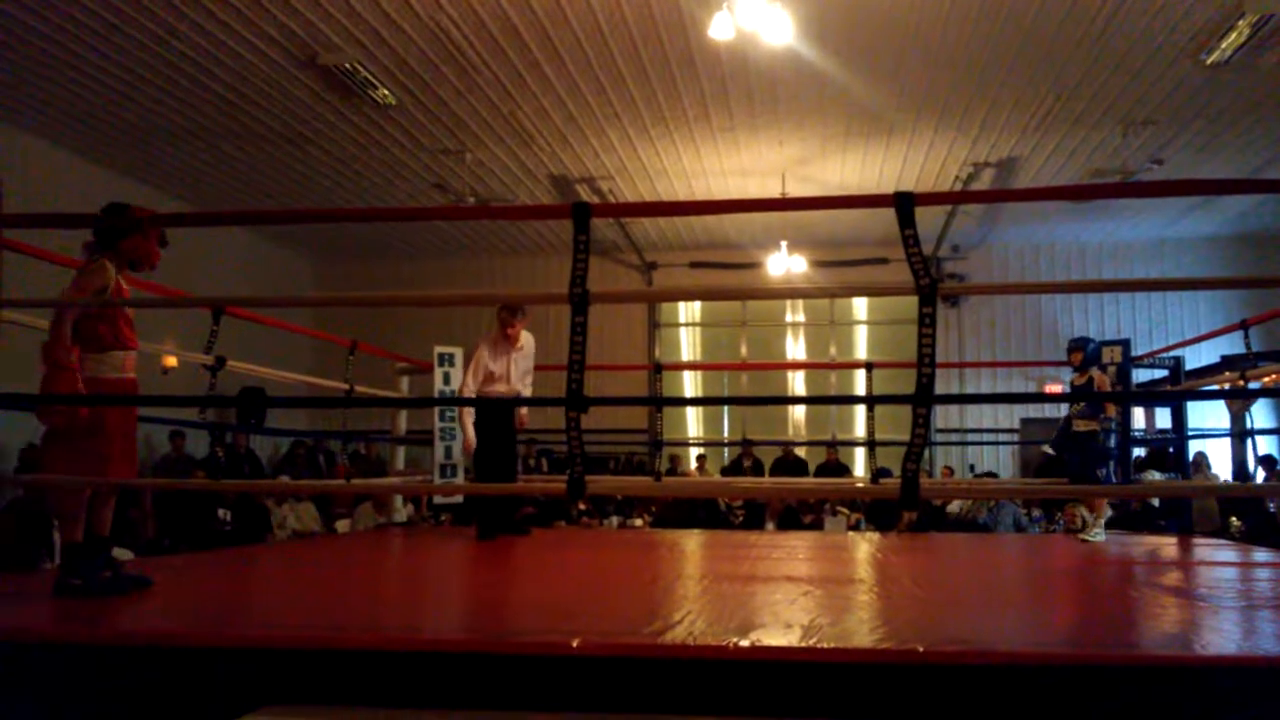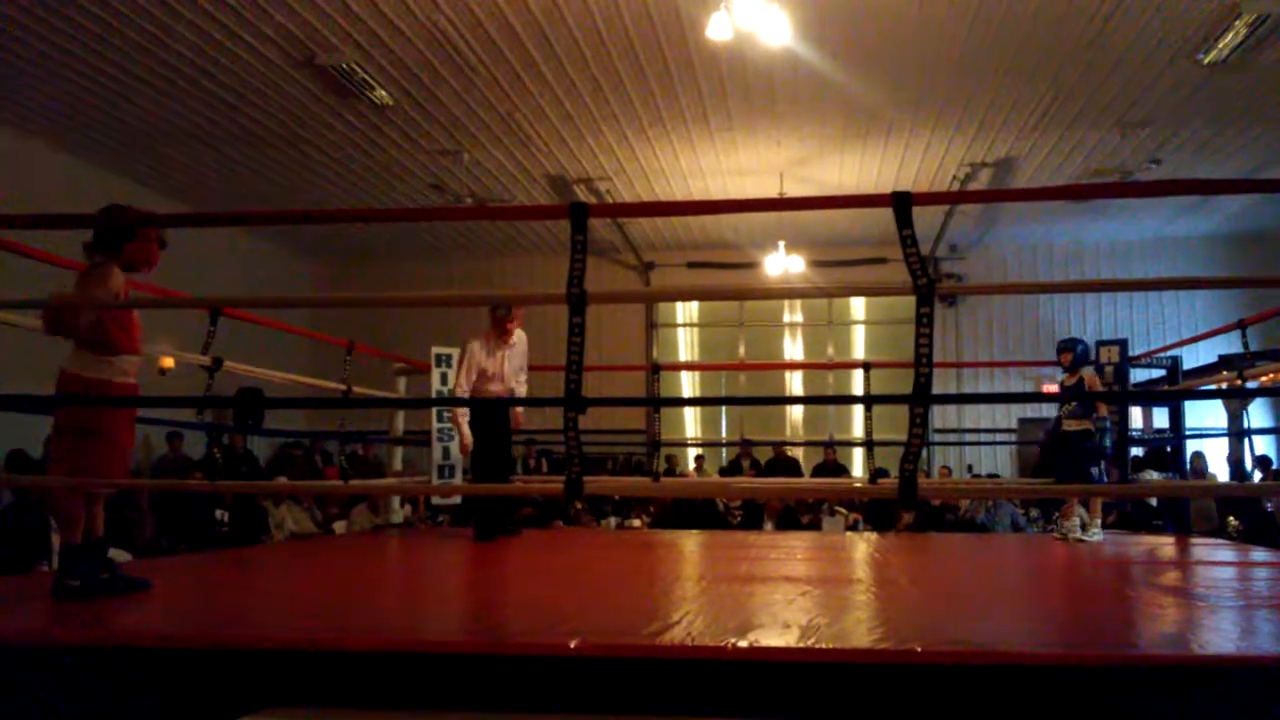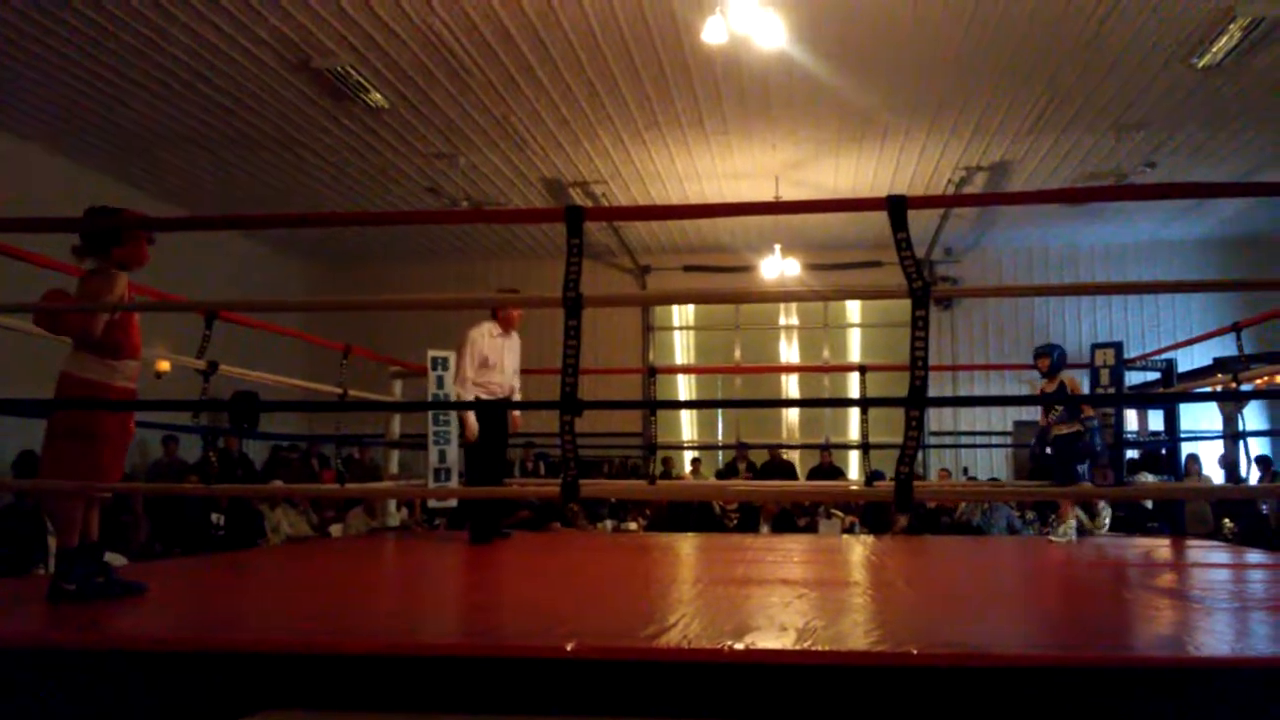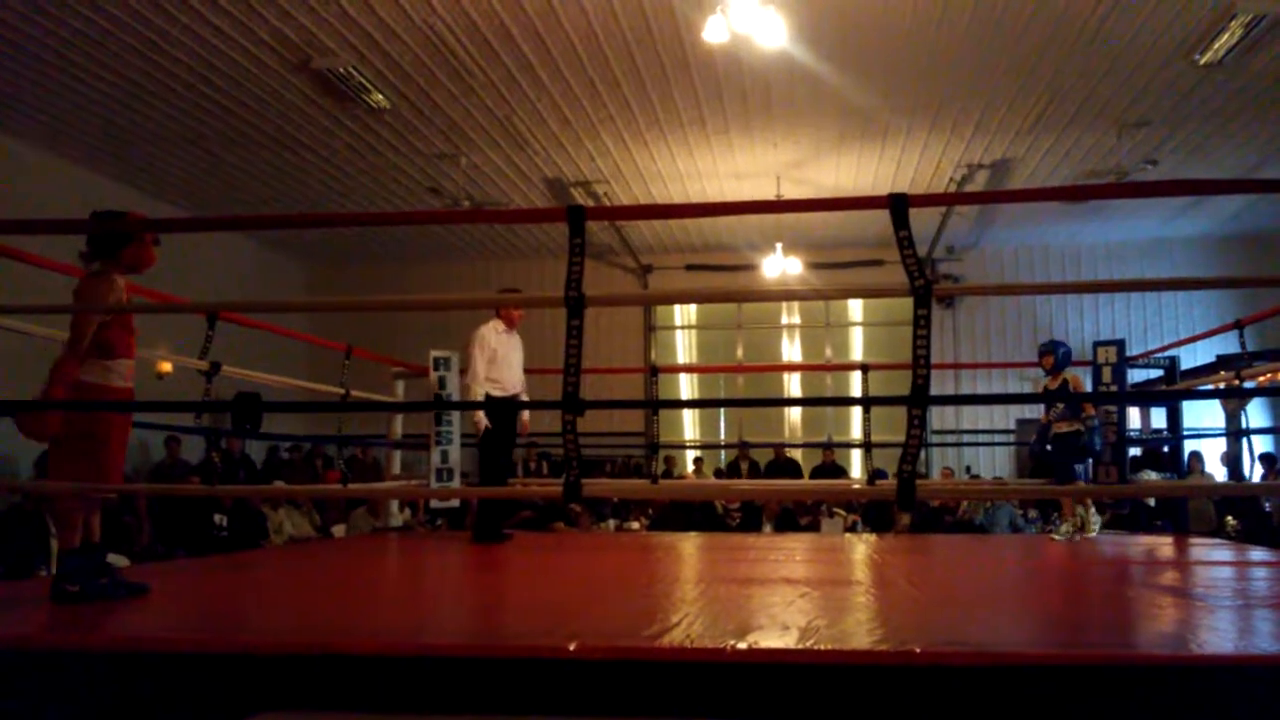
dt=0.5s
person 1, frame 1
left shoulder: (117, 278)
right shoulder: (101, 269)
left elbow: (109, 332)
right elbow: (64, 316)
right wrist: (63, 372)
left hip: (115, 388)
right hip: (91, 386)
left knee: (109, 477)
right knee: (81, 476)
left ankle: (99, 563)
right ankle: (73, 568)
person 1, frame 2
left shoulder: (112, 276)
right shoulder: (108, 274)
right elbow: (79, 323)
right wrist: (65, 316)
left hip: (109, 389)
right hip: (92, 387)
left knee: (97, 477)
right knee: (82, 476)
left ankle: (95, 564)
right ankle: (71, 570)
person 1, frame 3
left shoulder: (103, 279)
right shoulder: (112, 278)
left elbow: (90, 330)
right elbow: (91, 331)
right wrist: (61, 318)
left hip: (105, 393)
right hip: (92, 391)
left knee: (90, 481)
right knee: (78, 481)
left ankle: (91, 568)
right ankle: (67, 573)
person 1, frame 4
left shoulder: (104, 282)
right shoulder: (110, 282)
left elbow: (98, 343)
right elbow: (81, 339)
right wrist: (60, 390)
left hip: (103, 394)
right hip: (93, 394)
left knee: (90, 483)
right knee: (81, 483)
left ankle: (94, 570)
right ankle: (68, 576)
person 2, frame 1
left shoulder: (529, 342)
right shoulder: (485, 349)
right elbow: (467, 390)
left wrist: (523, 408)
right wrist: (468, 432)
left hip: (507, 407)
right hip: (483, 408)
left knee: (509, 463)
right knee: (486, 466)
left ankle: (507, 518)
right ankle: (486, 522)
person 2, frame 2
left shoulder: (521, 339)
right shoulder: (477, 347)
right elbow: (461, 390)
left wrist: (518, 405)
right wrist: (464, 432)
left hip: (502, 406)
right hip: (478, 408)
left knee: (504, 464)
right knee: (483, 466)
left ankle: (502, 520)
right ankle: (484, 525)
person 2, frame 3
left shoulder: (514, 338)
right shoulder: (478, 335)
right elbow: (464, 379)
left wrist: (515, 410)
right wrist: (469, 419)
left hip: (500, 407)
right hip: (478, 406)
left knee: (497, 467)
right knee: (478, 468)
left ankle: (493, 524)
right ankle: (479, 528)
person 2, frame 4
left shoulder: (516, 338)
right shoulder: (484, 334)
right elbow: (475, 377)
left wrist: (524, 413)
right wrist: (479, 414)
left hip: (510, 405)
right hip: (492, 405)
left knee: (503, 466)
right knee: (492, 467)
left ankle: (494, 525)
right ankle: (485, 528)
person 3, frame 1
left shoulder: (1100, 378)
right shoulder: (1074, 381)
left elbow: (1110, 408)
left wrist: (1105, 433)
right wrist: (1061, 435)
left hip: (1094, 434)
right hip: (1076, 435)
left knee: (1098, 479)
right knee: (1078, 477)
left ankle: (1099, 526)
right ankle: (1099, 513)
person 3, frame 2
left shoulder: (1089, 379)
right shoulder: (1063, 382)
left elbow: (1102, 409)
left wrist: (1101, 434)
right wrist: (1052, 435)
left hip: (1085, 434)
right hip: (1066, 435)
left knee: (1091, 479)
right knee: (1067, 479)
left ankle: (1095, 526)
right ankle: (1071, 523)
person 3, frame 3
left shoulder: (1069, 382)
right shoulder: (1042, 389)
left elbow: (1086, 409)
left wrist: (1091, 435)
right wrist: (1039, 443)
left hip: (1075, 436)
right hip: (1057, 439)
left knee: (1078, 477)
right knee: (1062, 482)
right ankle: (1068, 526)
person 3, frame 4
left shoulder: (1073, 380)
right shoulder: (1046, 387)
left elbow: (1089, 408)
left wrist: (1091, 433)
right wrist: (1039, 440)
left hip: (1076, 434)
right hip: (1057, 437)
left knee: (1076, 478)
right knee: (1063, 481)
left ankle: (1089, 515)
right ankle: (1069, 524)
